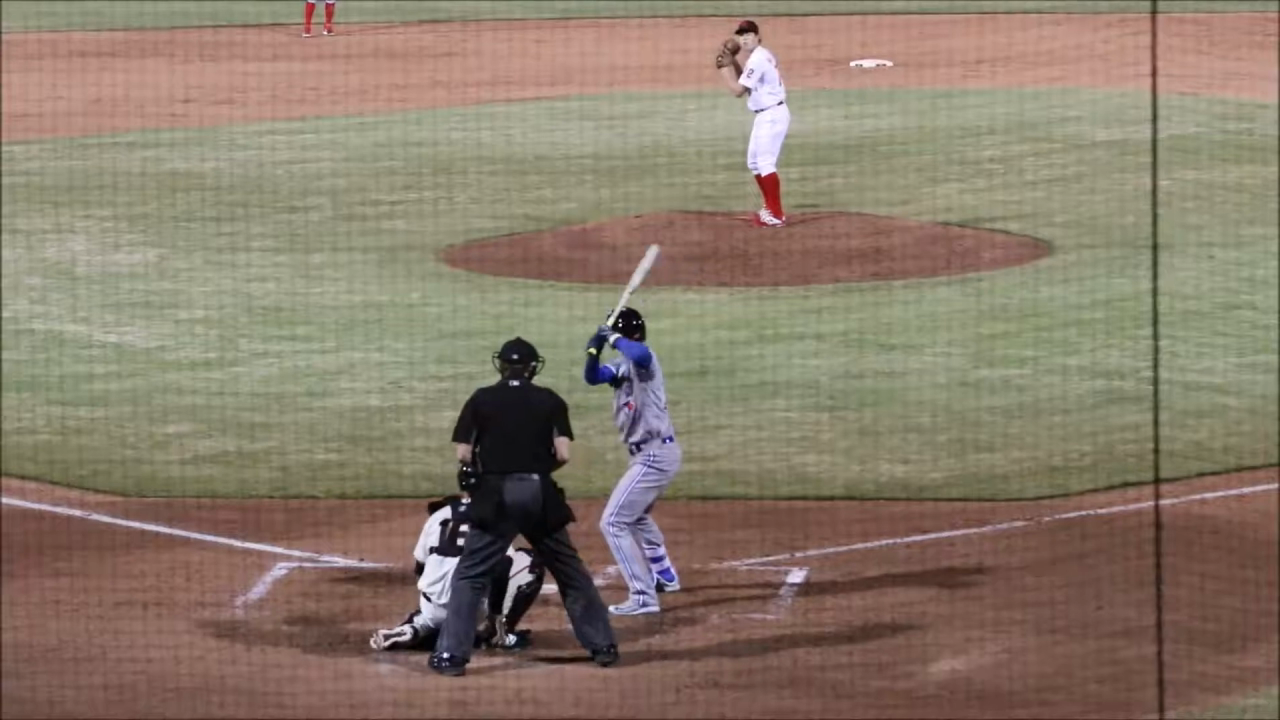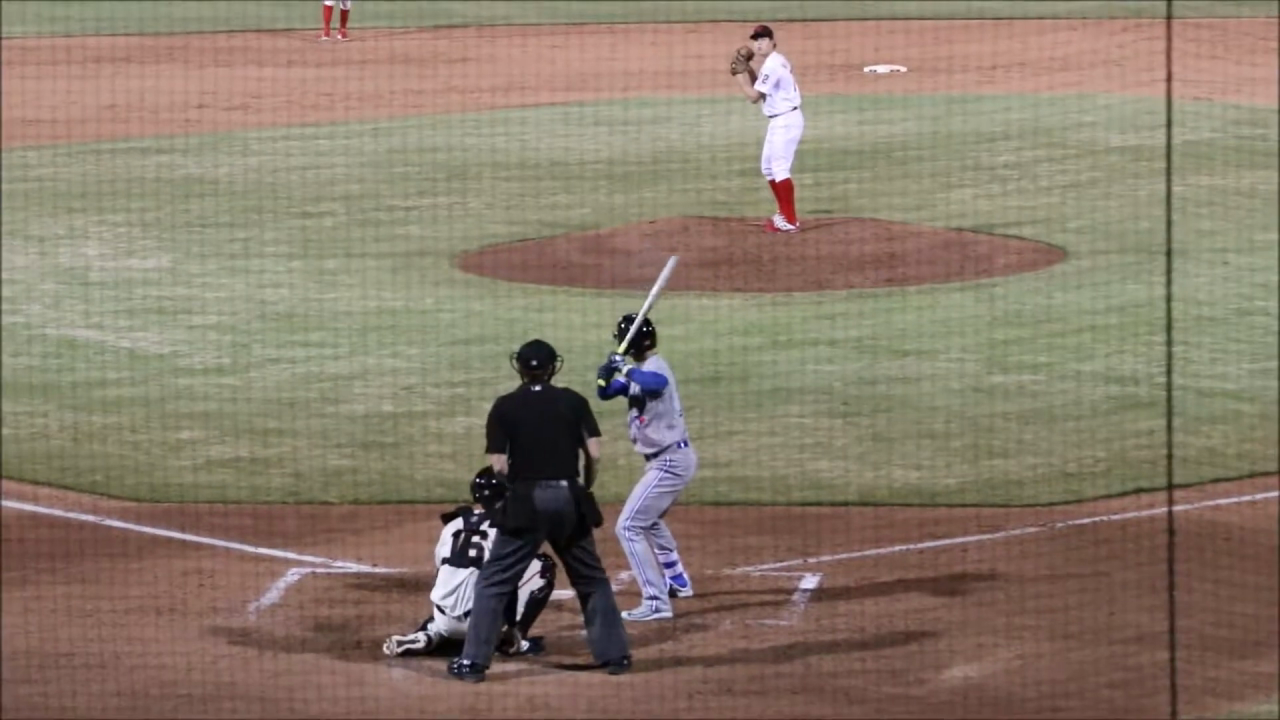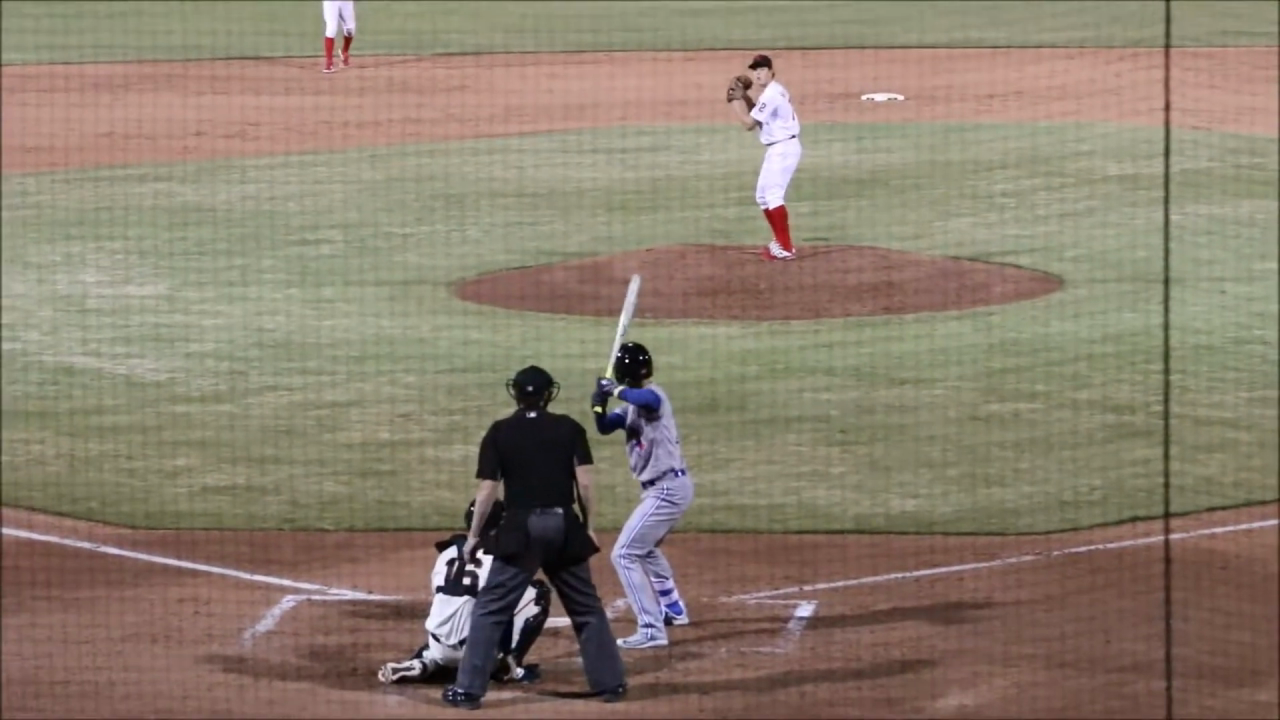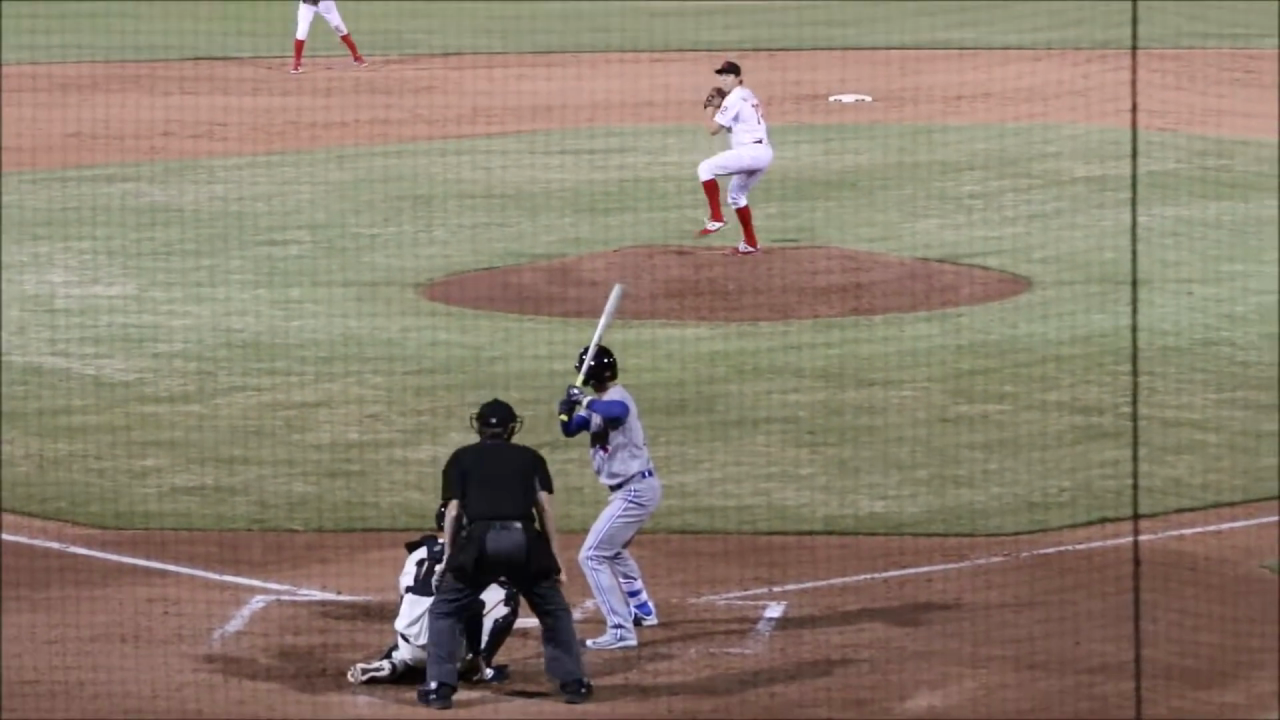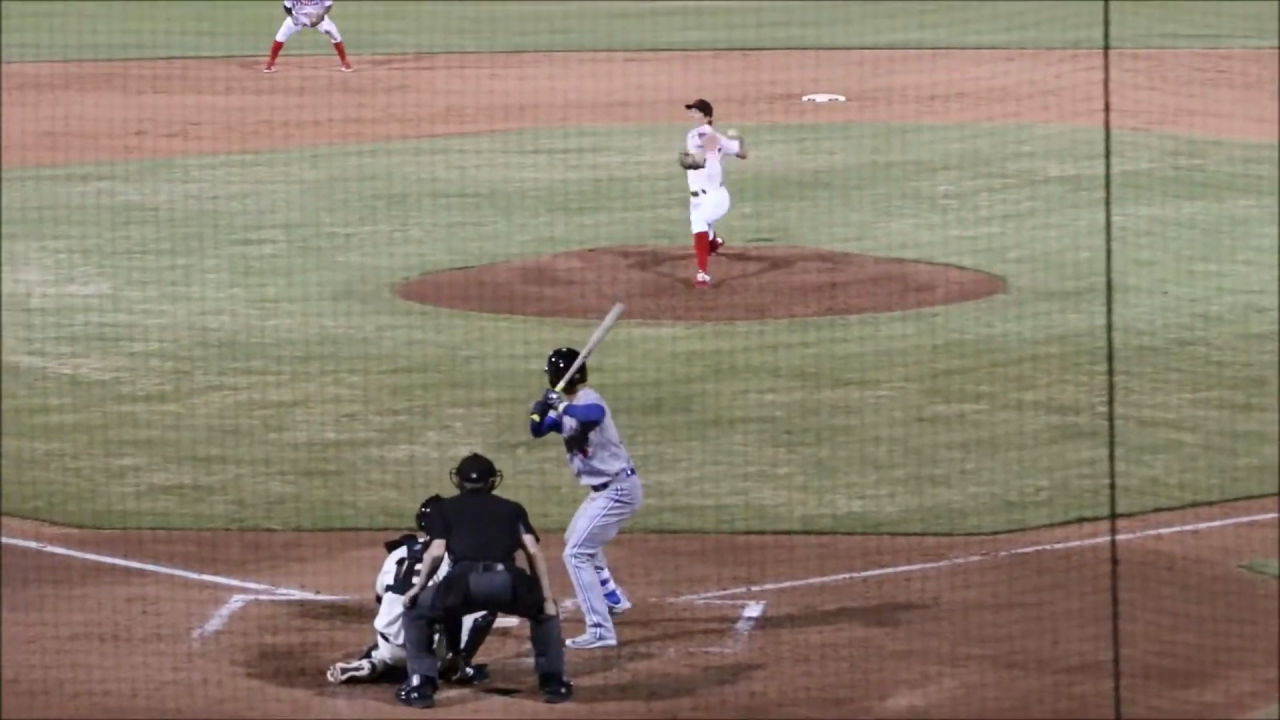
dt=0.5s
person 1, frame 1
left shoulder: (481, 399)
right shoulder: (550, 400)
left elbow: (462, 455)
right elbow: (563, 454)
left hip: (496, 496)
right hip: (540, 494)
left knee: (469, 576)
right knee: (572, 573)
left ankle: (451, 655)
right ankle: (603, 646)
person 1, frame 2
left shoulder: (504, 406)
right shoulder: (574, 401)
left elbow: (499, 466)
right elbow: (594, 454)
right wrist: (583, 488)
left hip: (525, 502)
right hip: (568, 499)
left knee: (493, 582)
right knee: (592, 580)
left ankle: (473, 661)
right ankle: (615, 655)
person 1, frame 3
left shoulder: (499, 431)
right shoulder: (569, 428)
left elbow: (487, 490)
right elbow: (584, 482)
left wrist: (474, 535)
right wrist: (588, 525)
left hip: (520, 528)
right hip: (563, 525)
left knee: (490, 610)
right knee: (587, 608)
left ankle: (468, 689)
right ankle: (610, 683)
person 1, frame 4
left shoulder: (462, 457)
right shoulder: (530, 457)
left elbow: (453, 513)
right elbow: (544, 508)
left wrist: (448, 558)
right wrist: (553, 555)
left hip: (480, 541)
right hip: (524, 540)
left knee: (444, 610)
right knee: (554, 610)
left ankle: (439, 686)
right ankle: (574, 682)
person 1, frame 5
left shoulder: (445, 508)
right shoulder: (512, 508)
left elbow: (436, 552)
right elbow: (533, 552)
left wrist: (418, 587)
right wrist: (547, 599)
left hip: (465, 582)
right hip: (507, 583)
left knee: (415, 610)
right knee: (545, 610)
left ankle: (420, 685)
right ankle: (553, 681)
person 2, frame 1
left shoulder: (642, 359)
right shoulder: (624, 363)
left elbow: (639, 349)
right elbow: (593, 378)
left wrist: (610, 338)
right wrist: (594, 351)
left hip: (654, 455)
right hip: (655, 453)
left knee: (613, 522)
right knee: (636, 515)
left ankle: (643, 597)
right ankle: (664, 576)
person 2, frame 2
left shoulder: (655, 367)
right shoulder: (640, 369)
left elbow: (657, 385)
right elbow: (605, 394)
left wrist: (625, 367)
right wrist: (606, 374)
left hip: (670, 460)
right hip: (671, 458)
left knee: (628, 527)
right knee: (649, 521)
left ankle: (656, 602)
right ankle: (677, 581)
person 2, frame 3
left shoulder: (650, 393)
right shoulder: (633, 401)
left elbow: (649, 399)
right elbow: (605, 427)
left wrist: (615, 390)
right wrist: (600, 403)
left hip: (667, 488)
right hip: (667, 487)
left knee: (624, 554)
right knee: (645, 548)
left ankle: (652, 629)
right ankle: (673, 609)
person 2, frame 4
left shoulder: (617, 397)
right shoulder: (599, 402)
left elbow: (617, 412)
right elbow: (570, 430)
left wrist: (583, 400)
right wrist: (568, 409)
left hip: (634, 490)
right hip: (636, 488)
left knee: (591, 556)
right knee: (613, 550)
left ankle: (621, 630)
right ankle: (642, 609)
person 2, frame 5
left shoulder: (588, 399)
right shoulder: (565, 403)
left elbow: (595, 415)
right elbow: (538, 431)
left wrist: (561, 405)
right wrist: (540, 411)
left hip: (618, 489)
right hip: (604, 488)
left knee: (576, 553)
right knee: (584, 543)
left ankle: (600, 630)
right ankle: (612, 597)
person 3, frame 1
left shoulder: (757, 59)
right shoulder: (761, 56)
left elbow: (737, 90)
right elbow: (745, 81)
left wrist: (724, 68)
right wrist: (732, 62)
left hip: (772, 115)
right hip: (766, 115)
left knee: (766, 163)
right knee: (754, 162)
left ankle: (777, 215)
right ankle: (770, 208)
person 3, frame 2
left shoulder: (772, 65)
right shoulder: (775, 61)
left elbow: (753, 96)
right elbow: (760, 88)
left wrist: (739, 74)
right wrist: (746, 69)
left hip: (786, 121)
right hip: (779, 121)
left knee: (779, 169)
right knee: (768, 167)
left ankle: (790, 220)
right ankle: (784, 213)
person 3, frame 3
left shoulder: (771, 94)
right shoulder: (773, 91)
left elbow: (749, 124)
right elbow: (757, 115)
left wrist: (734, 102)
right wrist: (743, 97)
left hip: (784, 148)
right hip: (780, 148)
left knee: (774, 197)
right knee: (766, 195)
left ankle: (786, 248)
right ankle: (780, 241)
person 3, frame 4
left shoulder: (733, 99)
right shoulder: (747, 95)
left elbow: (714, 129)
left wrist: (710, 109)
right wrist: (718, 107)
left hip: (751, 152)
right hip: (763, 153)
left knee: (705, 169)
right knee: (736, 195)
left ankle: (716, 218)
right ankle: (750, 244)
person 3, frame 5
left shoulder: (704, 133)
right shoulder: (693, 134)
left hip: (715, 198)
right hip: (698, 198)
left knee: (698, 225)
right knee: (701, 231)
left ankle: (703, 272)
right ankle: (715, 243)
person 4, frame 1
left shoulder: (439, 515)
left elbow: (420, 568)
right elbow: (499, 566)
right wrist: (497, 614)
left hip: (432, 610)
right knee: (531, 562)
left ankle: (415, 628)
right ankle: (501, 635)
person 4, frame 2
left shoulder: (452, 526)
right wrist: (513, 628)
left hip: (445, 620)
right knee: (543, 566)
left ankle: (429, 635)
right ankle: (513, 639)
person 4, frame 3
left shoulder: (446, 554)
right wrist: (508, 656)
left hip: (440, 648)
right knee: (538, 594)
left ankle: (424, 662)
right ankle: (509, 665)
person 4, frame 4
left shoulder: (416, 553)
right elbow: (472, 610)
right wrist: (477, 657)
left hip: (409, 648)
right knee: (506, 596)
left ankle: (392, 663)
right ankle: (477, 666)
person 4, frame 5
left shoulder: (397, 553)
right shoulder: (447, 556)
left elbow: (380, 598)
right wrist: (456, 655)
left hip: (390, 649)
left ankle: (370, 664)
right ankle: (457, 665)
